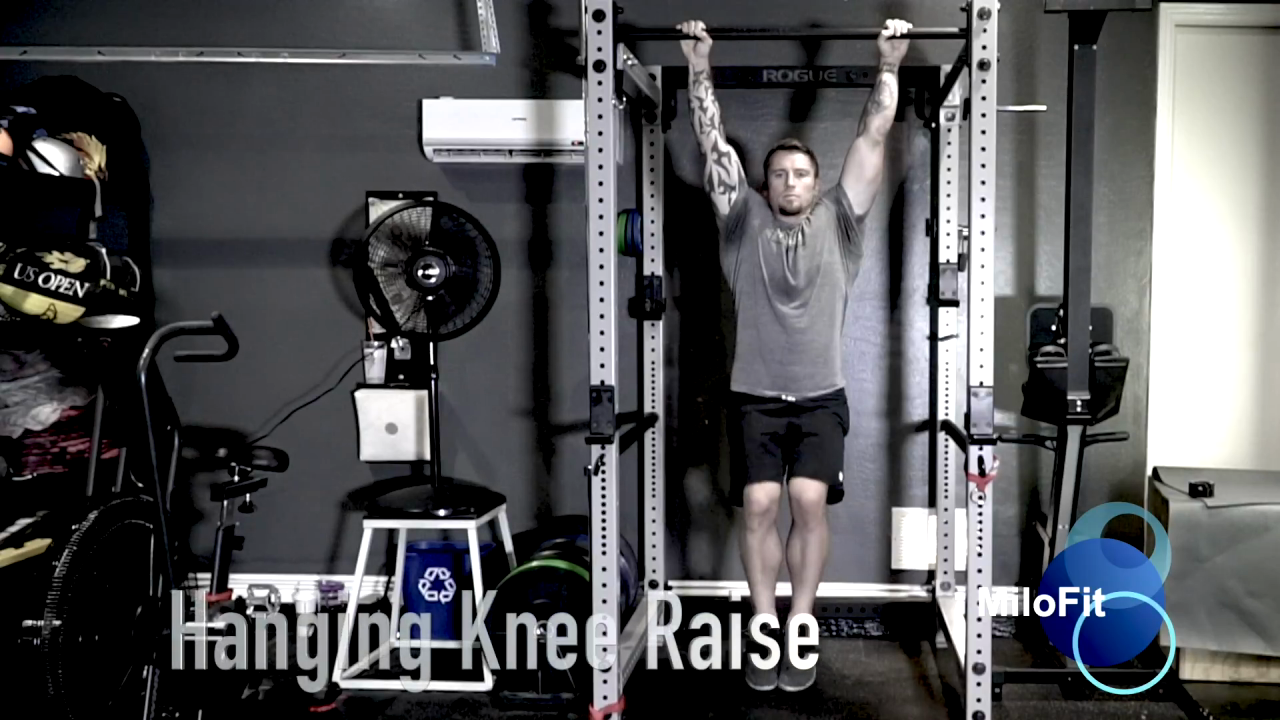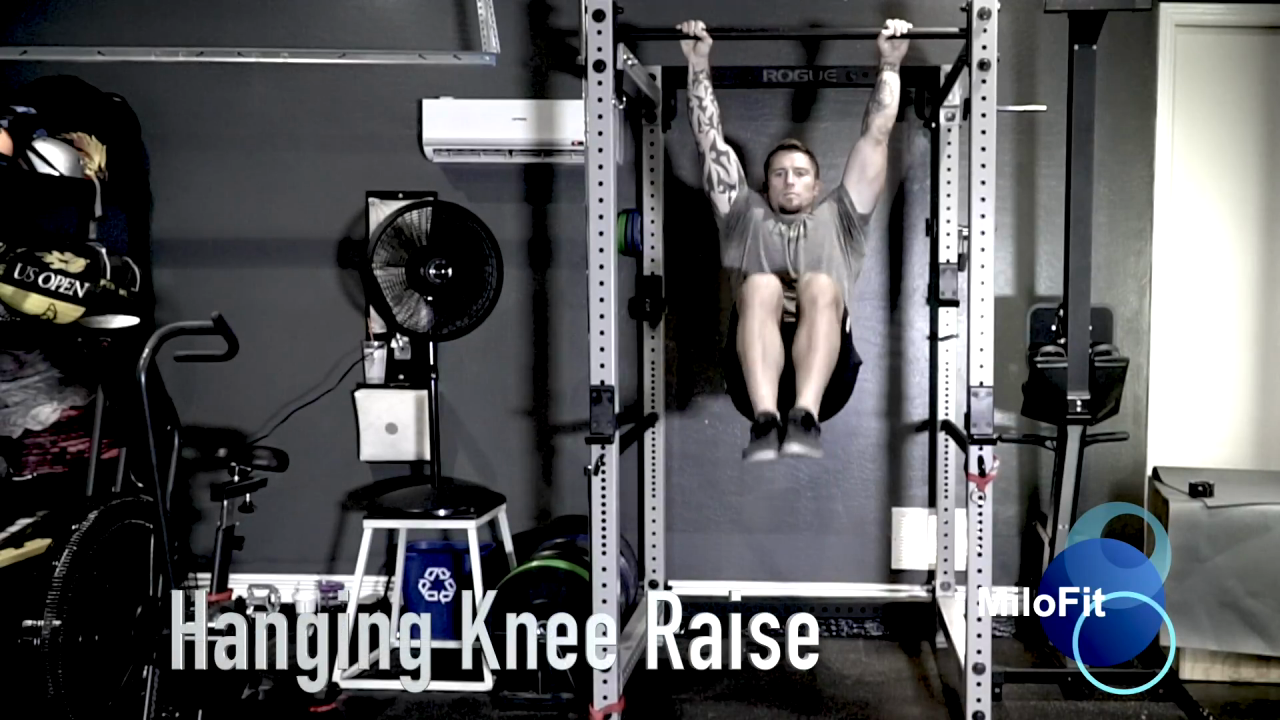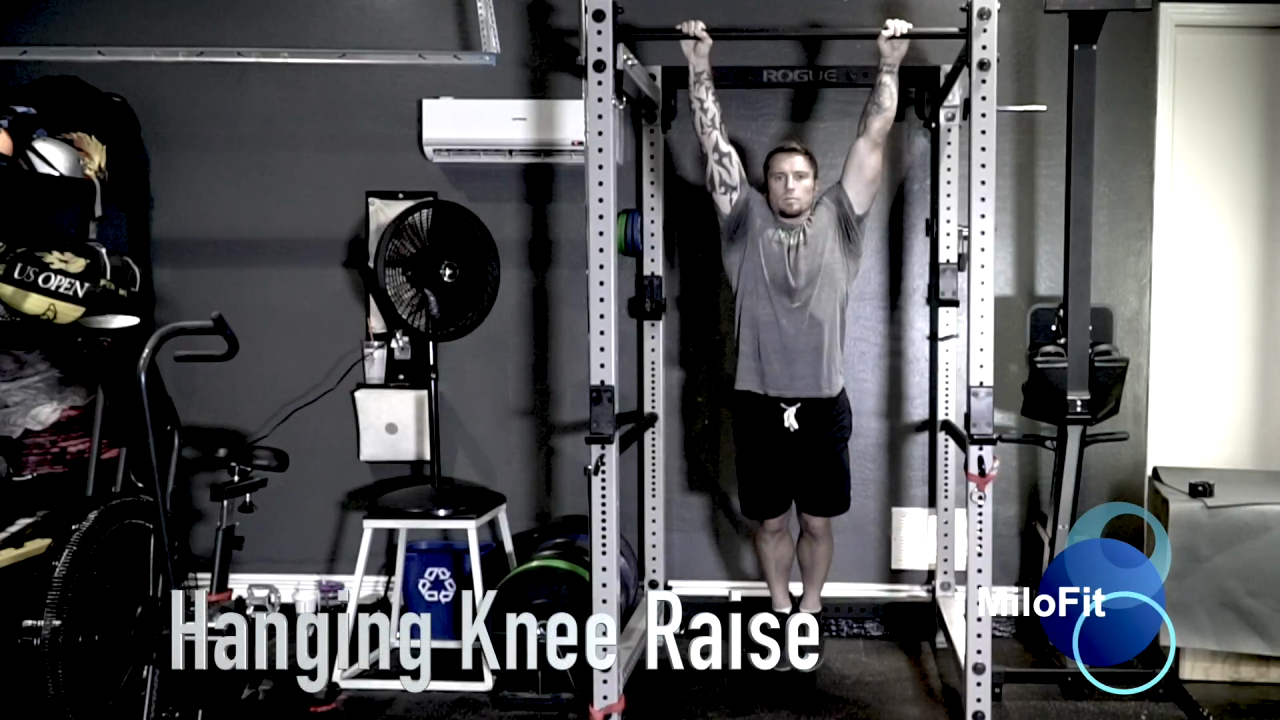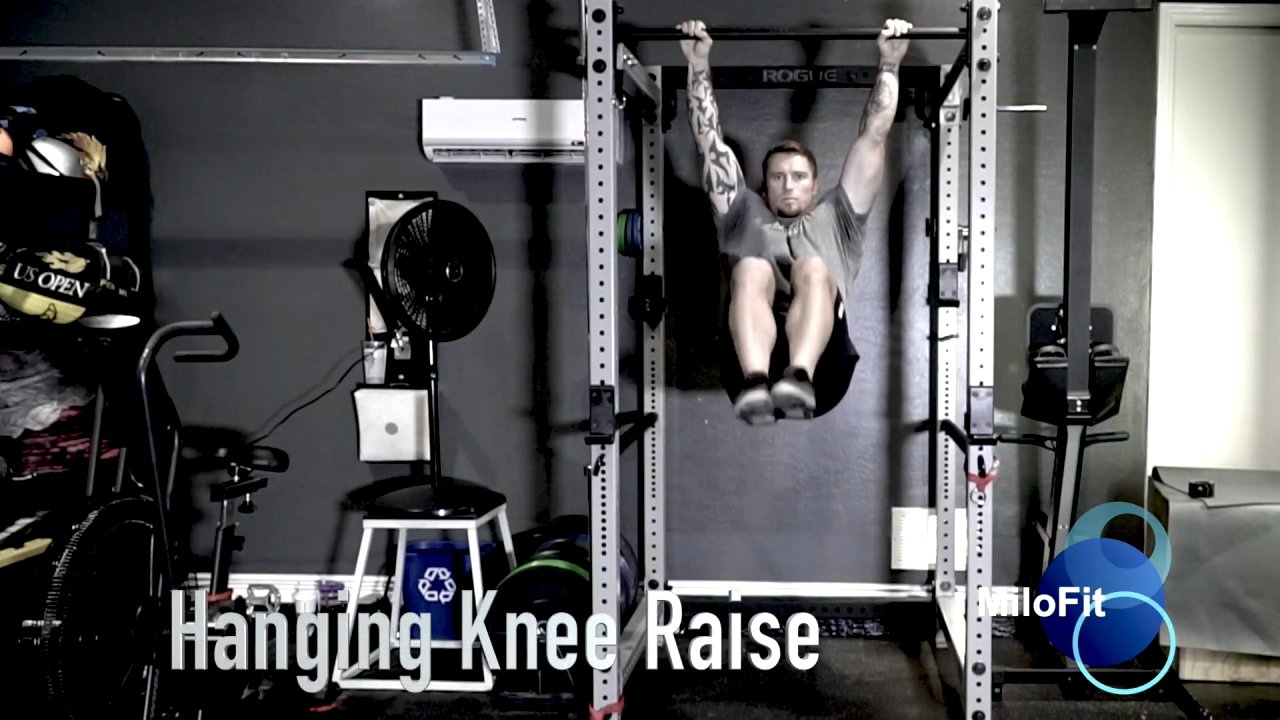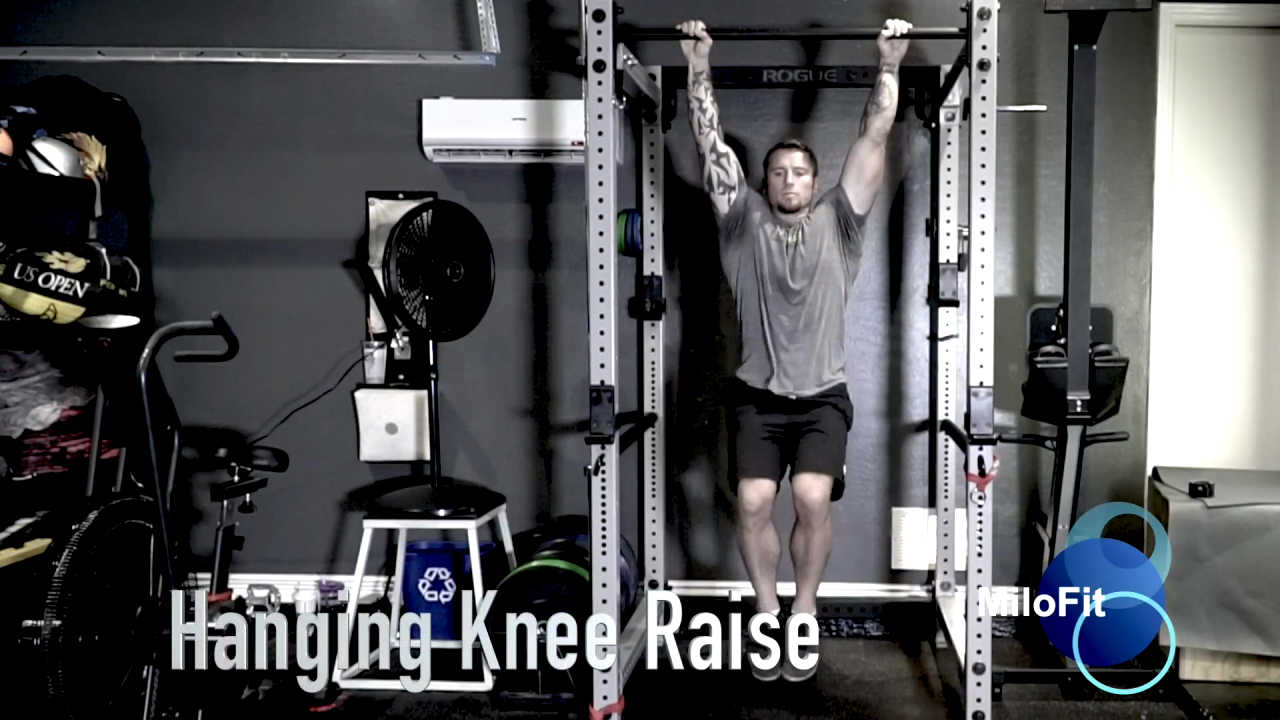
dt=1s
person 1, frame 1
left shoulder: (837, 219)
right shoulder: (743, 217)
left elbow: (869, 141)
right elbow: (713, 144)
left wrist: (888, 68)
right wrist: (699, 68)
left hip: (820, 398)
right hip: (754, 397)
left knee: (809, 503)
right knee: (758, 506)
left ankle: (799, 627)
right ankle: (766, 627)
person 1, frame 2
left shoulder: (838, 214)
right shoulder: (746, 215)
left elbow: (875, 138)
right elbow: (711, 142)
left wrist: (889, 64)
right wrist: (698, 66)
left hip: (822, 328)
right hip: (764, 327)
left knee: (819, 287)
right knee: (762, 289)
left ankle: (803, 418)
right ankle: (766, 422)
person 1, frame 3
left shoulder: (839, 219)
right shoulder: (746, 220)
left elbow: (872, 140)
right elbow: (714, 143)
left wrist: (888, 66)
right wrist: (699, 67)
left hip: (822, 406)
right hip: (759, 406)
left knee: (817, 525)
right knee: (769, 524)
left ankle: (809, 617)
right ankle: (781, 615)
person 1, frame 4
left shoulder: (837, 217)
right shoulder: (745, 215)
left elbow: (873, 137)
right elbow: (710, 142)
left wrist: (889, 64)
right wrist: (699, 64)
left hip: (823, 357)
right hip: (760, 328)
left knee: (814, 269)
right knee: (752, 268)
left ankle: (799, 380)
right ankle: (757, 382)
person 1, frame 5
left shoulder: (838, 217)
right shoulder: (744, 218)
left elbow: (873, 137)
right elbow: (712, 145)
left wrist: (889, 65)
right wrist: (699, 67)
left hip: (822, 394)
right hip: (758, 393)
left knee: (812, 499)
right knee: (753, 502)
left ankle: (803, 622)
right ankle: (767, 623)
